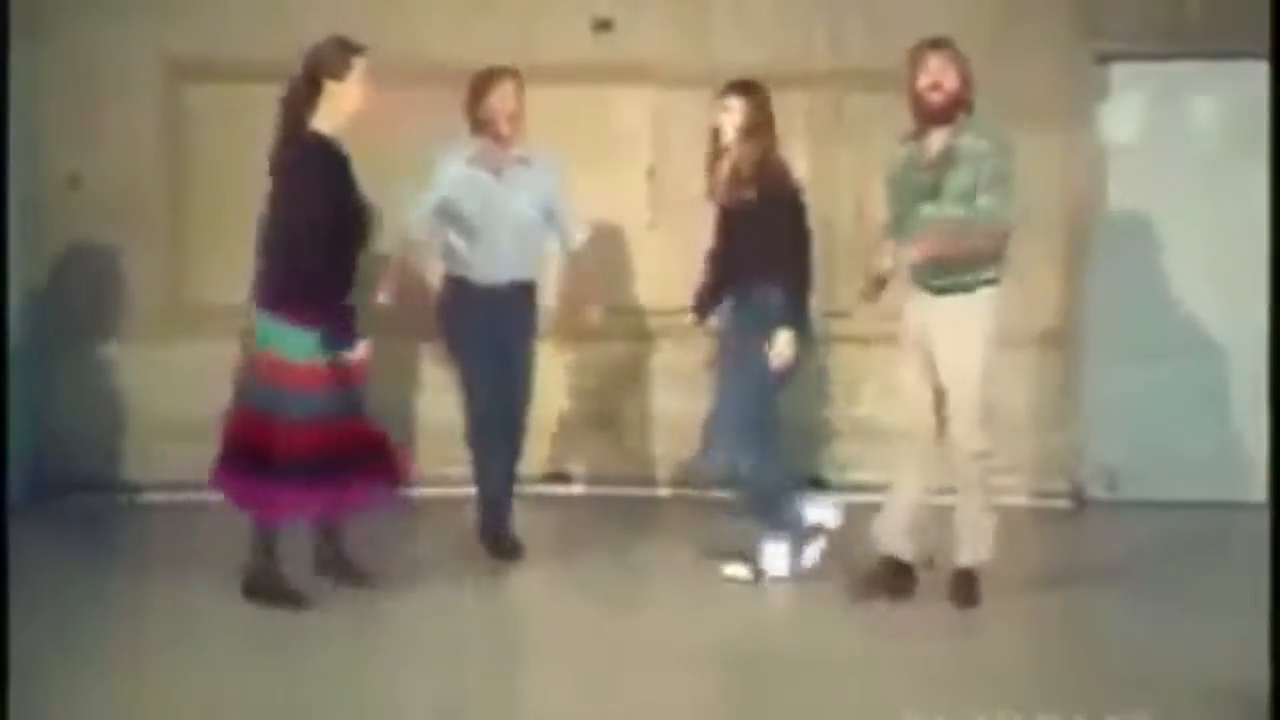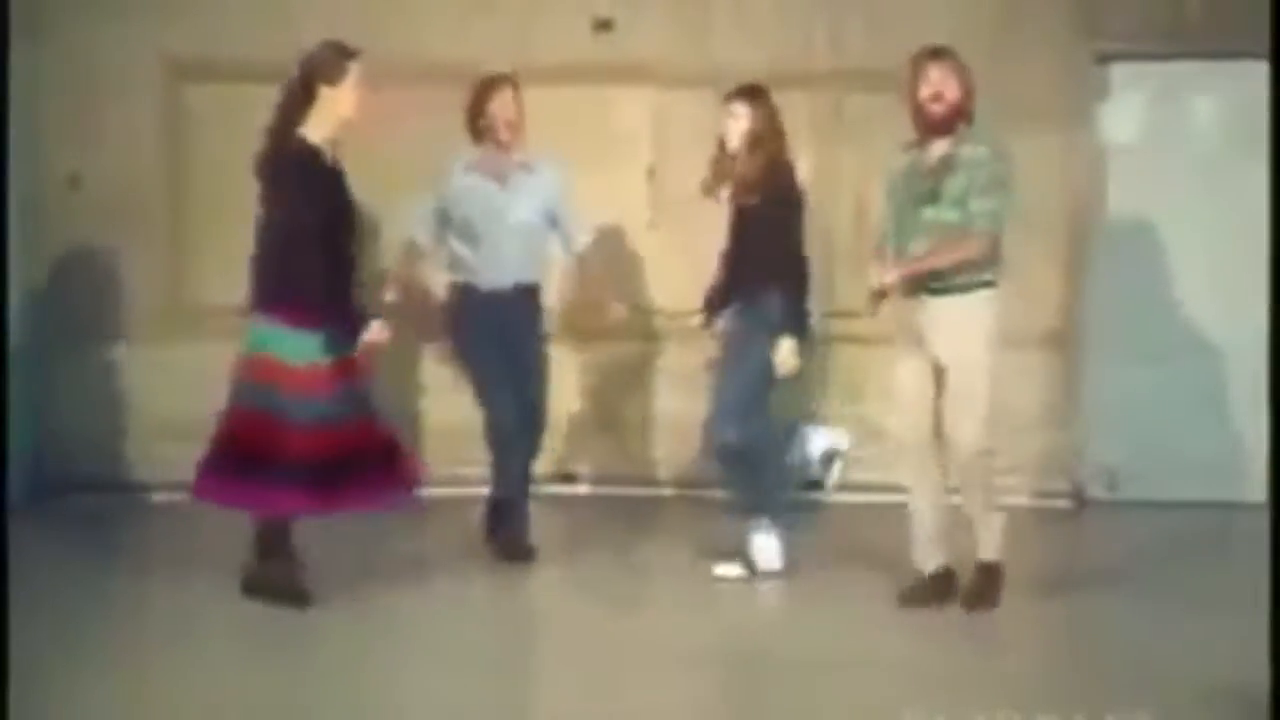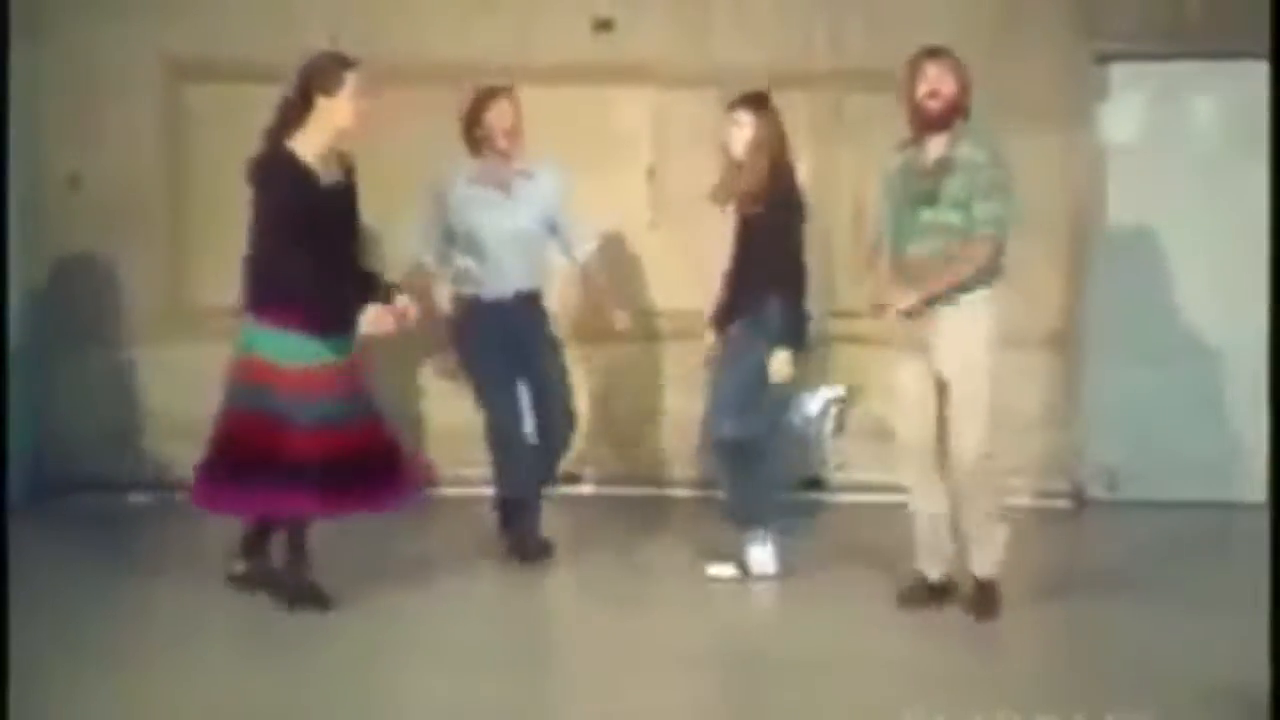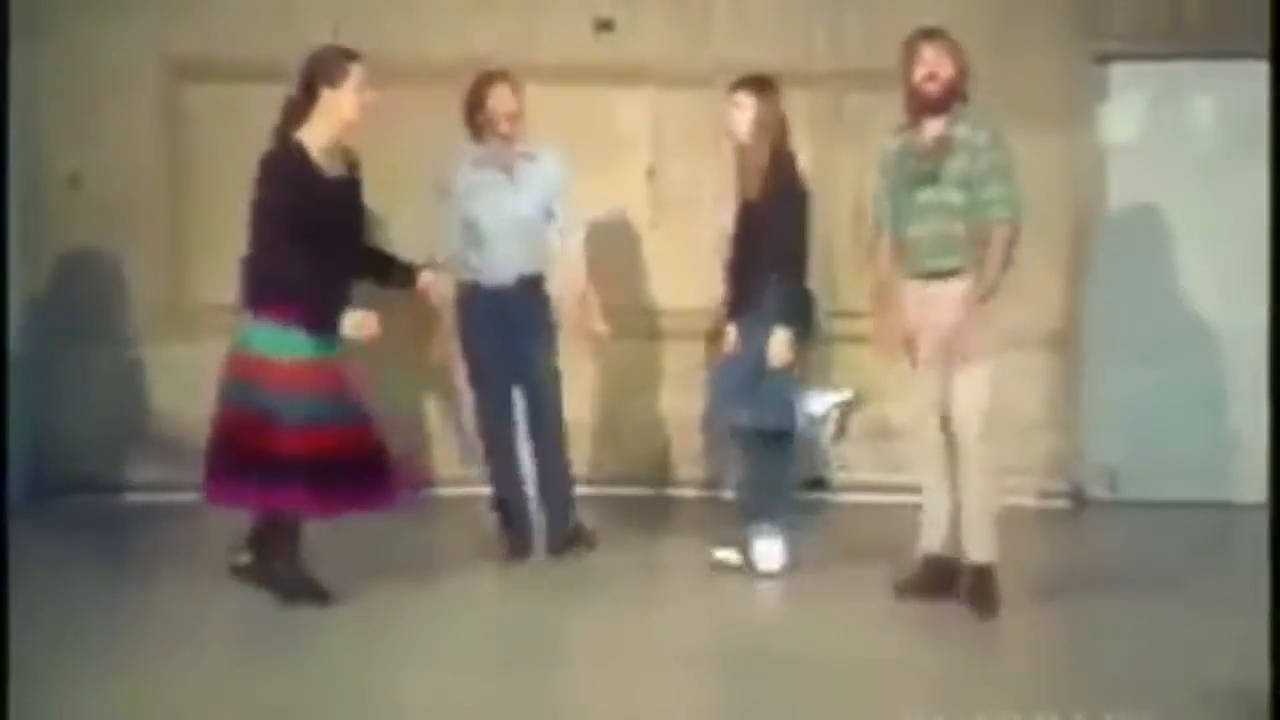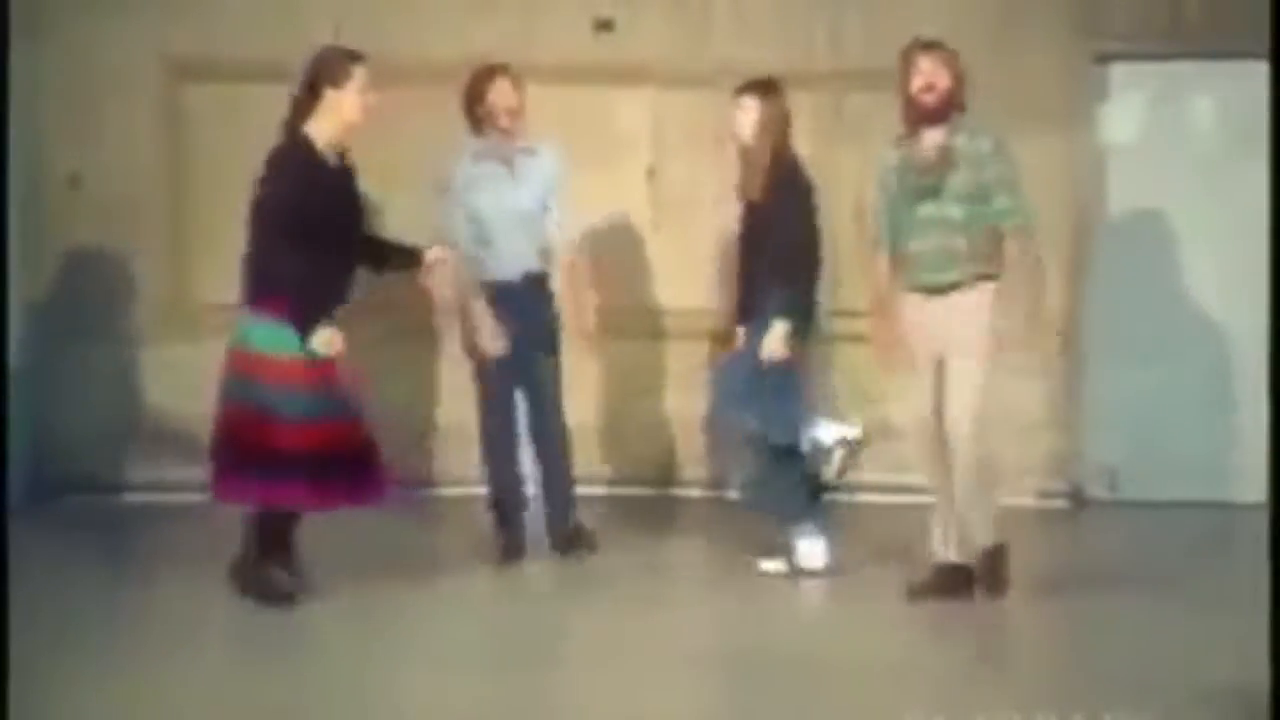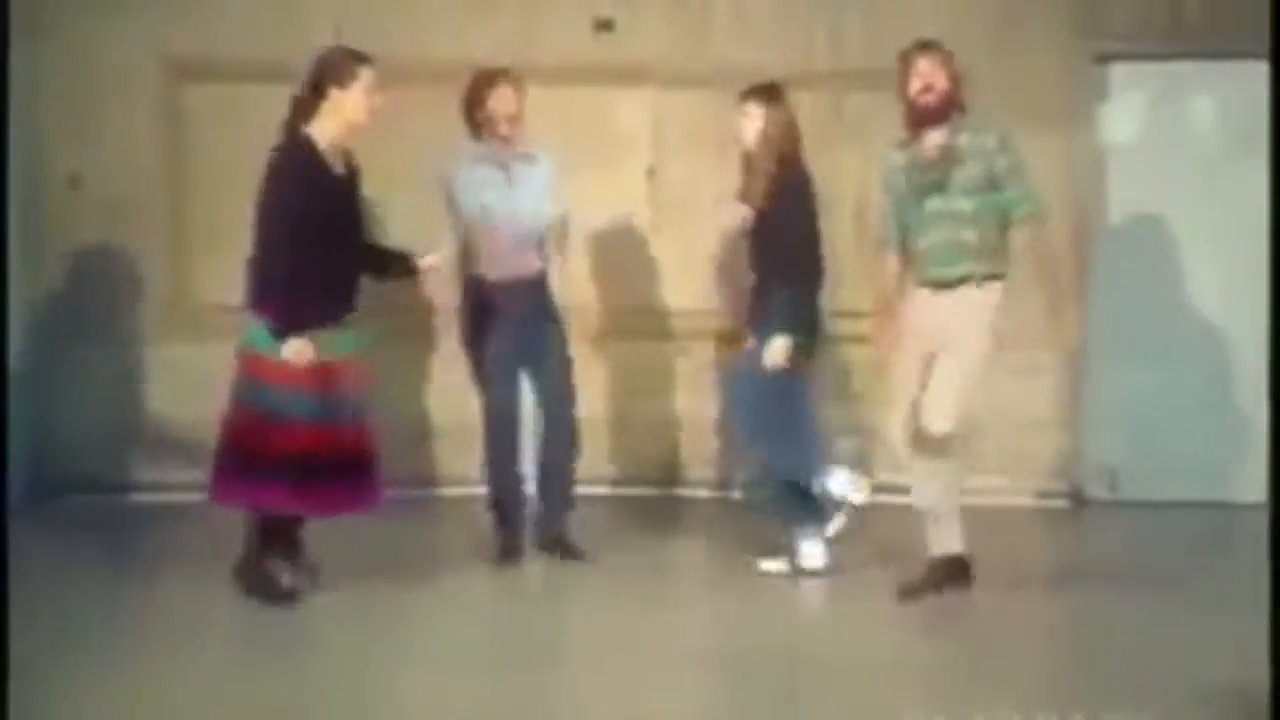
dt=0.1s
person 1, frame 1
left shoulder: (987, 149)
right shoulder: (906, 159)
left elbow: (988, 234)
left wrist: (927, 247)
right wrist: (881, 272)
left hip: (968, 304)
right hip: (917, 304)
left knee: (966, 441)
right knee: (915, 434)
left ankle: (969, 565)
right ankle: (897, 555)
person 1, frame 2
left shoulder: (985, 157)
right shoulder: (905, 168)
left elbow: (981, 242)
right elbow: (891, 245)
left wrist: (908, 268)
right wrist: (886, 275)
left hip: (968, 308)
right hip: (915, 312)
left knee: (966, 439)
right knee: (911, 439)
left ankle: (989, 557)
right ankle: (933, 568)
person 1, frame 3
left shoulder: (982, 159)
right shoulder: (899, 167)
left elbow: (987, 250)
right elbow: (886, 248)
left wrist: (921, 290)
right wrist: (892, 292)
left hip: (965, 314)
right hip: (915, 320)
left knee: (968, 450)
right knee: (914, 444)
left ankle: (985, 573)
right ankle: (934, 571)
person 1, frame 4
left shoulder: (981, 141)
right shoulder: (896, 149)
left elbow: (1002, 229)
right elbow: (885, 236)
left wrist: (973, 305)
right wrist: (887, 307)
left hip: (965, 296)
right hip: (915, 297)
left knee: (970, 425)
right knee: (927, 425)
left ankle: (980, 563)
right ankle: (937, 553)
person 1, frame 5
left shoulder: (984, 149)
right shoulder: (895, 162)
left elbow: (1016, 234)
right elbow: (886, 249)
right wrist: (884, 319)
left hip: (969, 304)
right hip: (918, 306)
left knee: (963, 428)
right knee: (931, 435)
left ankle: (985, 545)
right ankle: (952, 560)
person 1, frame 6
left shoulder: (989, 146)
right shoulder: (899, 164)
left elbow: (1027, 223)
right elbow: (893, 249)
left wrist: (1055, 293)
right wrist: (886, 320)
left hip: (972, 300)
right hip: (920, 301)
left knee: (936, 423)
right knee: (904, 426)
right ankle: (947, 556)
person 2, frame 1
left shoulder: (310, 151)
right shoulder: (315, 157)
right elbow: (315, 250)
right wrist: (342, 332)
left hip: (303, 313)
right hip: (301, 320)
left knee: (330, 429)
right knee: (294, 437)
left ankle: (328, 547)
right ankle: (262, 567)
person 2, frame 2
left shoulder: (323, 161)
right shoulder: (291, 162)
right elbow: (303, 255)
left wrist: (352, 317)
right wrist: (357, 323)
left hip: (322, 323)
right hip: (292, 323)
left knee: (309, 439)
right knee: (293, 441)
left ankle: (271, 558)
right ankle: (271, 562)
person 2, frame 3
left shoulder: (340, 167)
right shoulder: (278, 170)
right elbow: (284, 260)
left wrist: (381, 294)
right wrist: (352, 315)
left hip: (320, 326)
right hip: (285, 327)
left knee: (316, 442)
right knee: (298, 443)
left ankle: (251, 556)
right ankle: (293, 565)
person 2, frame 4
left shoulder: (344, 163)
right shoulder: (284, 165)
right elbow: (278, 253)
left wrist: (407, 274)
right wrist: (337, 315)
left hip: (315, 323)
right hip: (284, 324)
left knee: (316, 438)
right knee: (293, 439)
left ankle: (262, 549)
right ankle: (283, 560)
person 2, frame 5
left shoulder: (336, 162)
right shoulder: (292, 160)
right elbow: (271, 249)
left wrist: (414, 258)
right wrist: (310, 323)
left hip: (314, 320)
right hip: (282, 321)
left knee: (311, 436)
right knee: (286, 434)
left ankle: (273, 549)
right ankle: (254, 560)
person 2, frame 6
left shoulder: (345, 165)
right shoulder: (293, 160)
right elbow: (273, 251)
left wrist: (408, 264)
right wrist: (289, 328)
left hip: (331, 324)
right hip: (289, 328)
left knee: (321, 440)
right knee: (285, 440)
left ankle: (285, 550)
right ankle: (255, 558)
person 3, frame 1
left shoulder: (773, 180)
right shoulder: (730, 181)
left elbow: (796, 256)
left wrist: (789, 324)
right wrist: (702, 308)
left hip: (771, 317)
right hip: (740, 315)
left knee: (735, 431)
right knee: (741, 431)
left ankle: (795, 535)
right ankle: (776, 550)
person 3, frame 2
left shoulder: (776, 185)
right shoulder: (744, 185)
left elbow: (792, 264)
left wrist: (791, 334)
right wrist: (711, 308)
left hip: (771, 320)
right hip: (747, 319)
left knee: (731, 423)
right knee: (741, 432)
right ankle: (764, 547)
person 3, frame 3
left shoulder: (778, 193)
right shoulder: (750, 192)
left elbow: (790, 273)
left wrist: (787, 344)
right wrist: (720, 324)
left hip: (770, 327)
right hip: (749, 325)
left knee: (728, 418)
right knee: (744, 436)
right ankle: (759, 552)
person 3, frame 4
left shoulder: (781, 176)
right shoulder: (756, 176)
left elbow: (793, 256)
left wrist: (787, 325)
right wrist: (733, 317)
left hip: (776, 313)
right hip: (757, 313)
left knee: (731, 394)
right knee: (759, 430)
right ankle: (764, 544)
person 3, frame 5
left shoulder: (785, 177)
right shoulder: (761, 178)
left elbow: (801, 253)
left wrist: (786, 320)
right wrist: (744, 320)
left hip: (780, 312)
right hip: (764, 312)
left knee: (735, 396)
right knee: (770, 431)
right ankle: (806, 546)
person 3, frame 6
left shoulder: (788, 182)
right shoulder: (768, 182)
left elbow: (802, 262)
left wrist: (784, 331)
right wrist: (757, 326)
left hip: (784, 321)
right hip: (772, 318)
left knee: (756, 415)
right knee: (779, 425)
right ankle: (806, 545)
person 4, frame 1
left shoulder: (542, 171)
right shoulder: (452, 168)
left elbow: (570, 237)
right elbow: (418, 231)
right wrist: (389, 286)
left hip: (517, 298)
right hip: (465, 297)
left knee: (512, 409)
right knee: (485, 406)
left ankle: (495, 516)
right ankle: (493, 515)
person 4, frame 2
left shoulder: (546, 177)
right shoulder: (457, 179)
left elbow: (574, 239)
right elbow: (423, 238)
right wrist: (397, 286)
left hip: (523, 305)
right hip: (473, 306)
left knee: (530, 417)
right knee: (505, 416)
left ankle: (503, 512)
right ankle: (509, 523)
person 4, frame 3
left shoulder: (544, 182)
right shoulder: (456, 190)
left elbow: (576, 247)
right elbow: (433, 257)
right wrist: (431, 297)
left hip: (527, 311)
right hip: (478, 317)
left knee: (558, 418)
right knee: (505, 422)
left ankle: (520, 507)
right ankle: (518, 523)
person 4, frame 4
left shoulder: (548, 166)
right shoulder: (462, 177)
left elbow: (564, 238)
right elbow: (451, 253)
left wrist: (586, 300)
right wrist: (445, 314)
left hip: (529, 296)
right hip: (482, 301)
left knee: (546, 408)
right knee: (495, 414)
left ankle: (561, 522)
right ankle: (515, 522)
person 4, frame 5
left shoulder: (545, 160)
right shoulder: (464, 170)
left elbow: (557, 228)
right elbow: (462, 246)
left wrist: (572, 274)
right wrist: (477, 310)
left hip: (534, 293)
right hip: (488, 297)
left knee: (548, 409)
right knee: (498, 414)
left ankle: (563, 524)
right ankle: (509, 524)
person 4, frame 6
left shoulder: (540, 164)
right shoulder: (464, 170)
left elbow: (555, 223)
right elbow: (471, 232)
left wrist: (550, 233)
right wrist: (499, 253)
left hip: (535, 296)
right hip: (487, 300)
left knee: (560, 408)
right knee: (502, 415)
left ankle: (553, 523)
right ankle: (509, 527)
